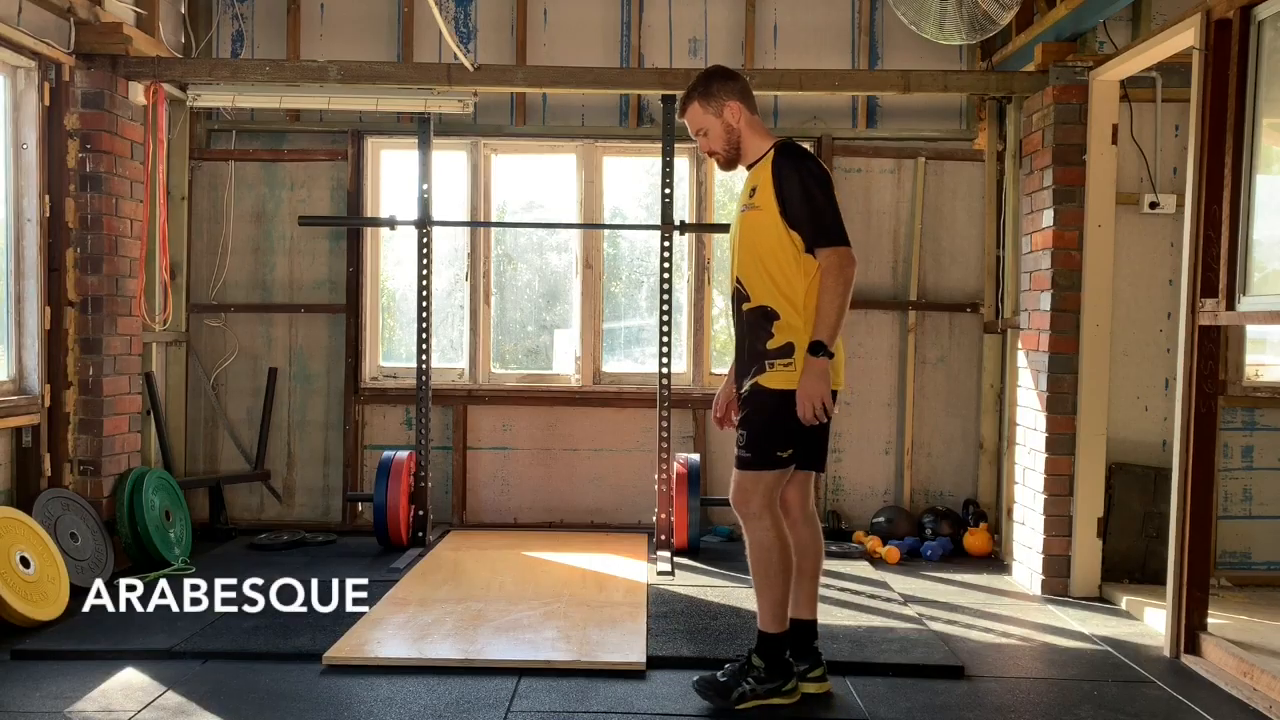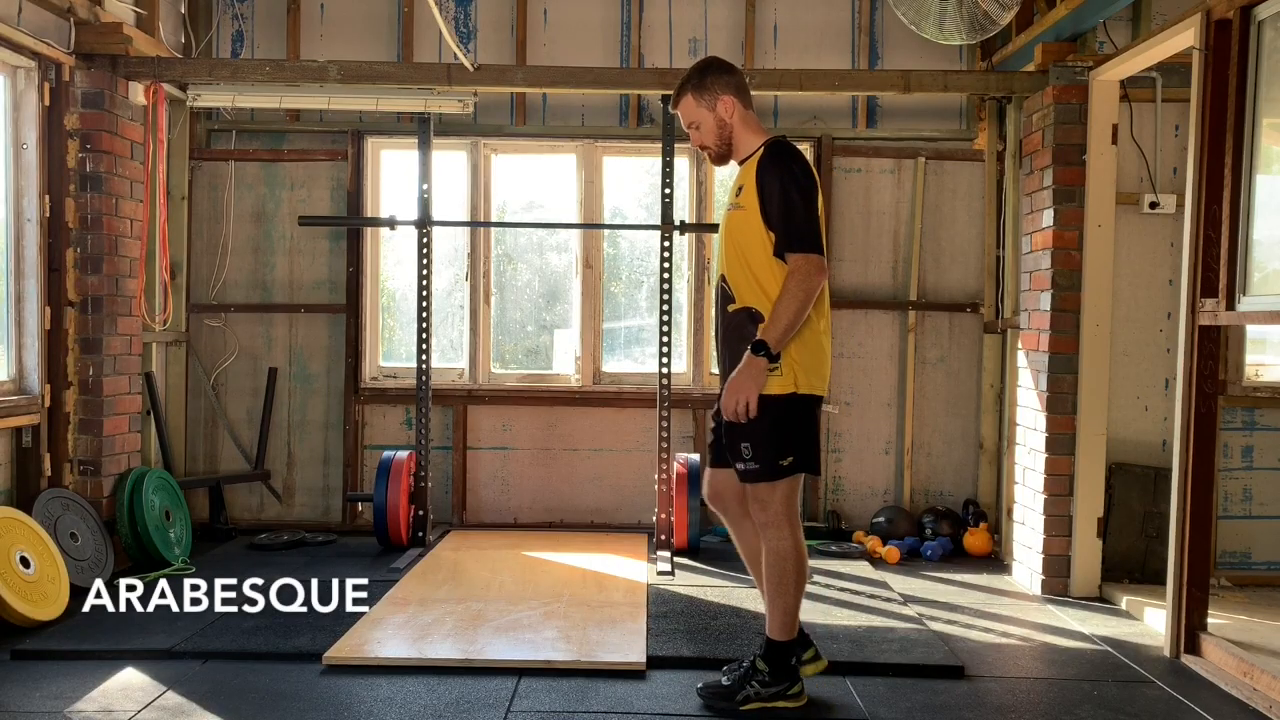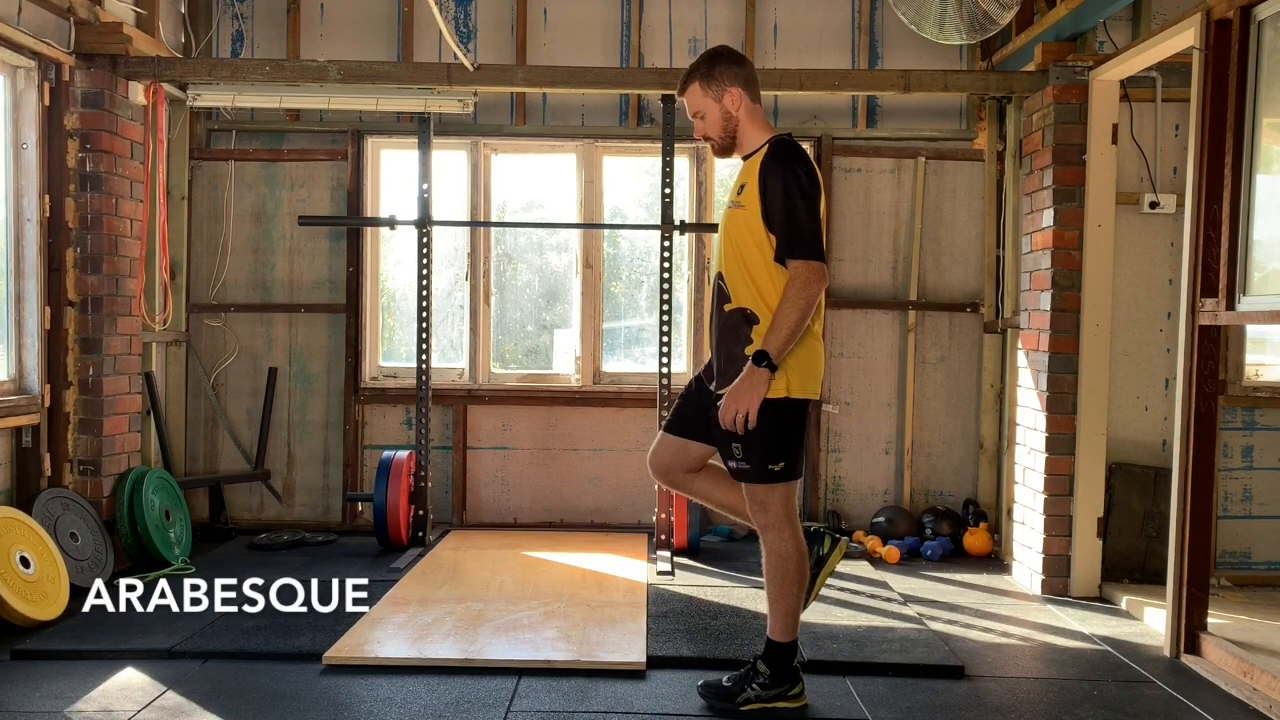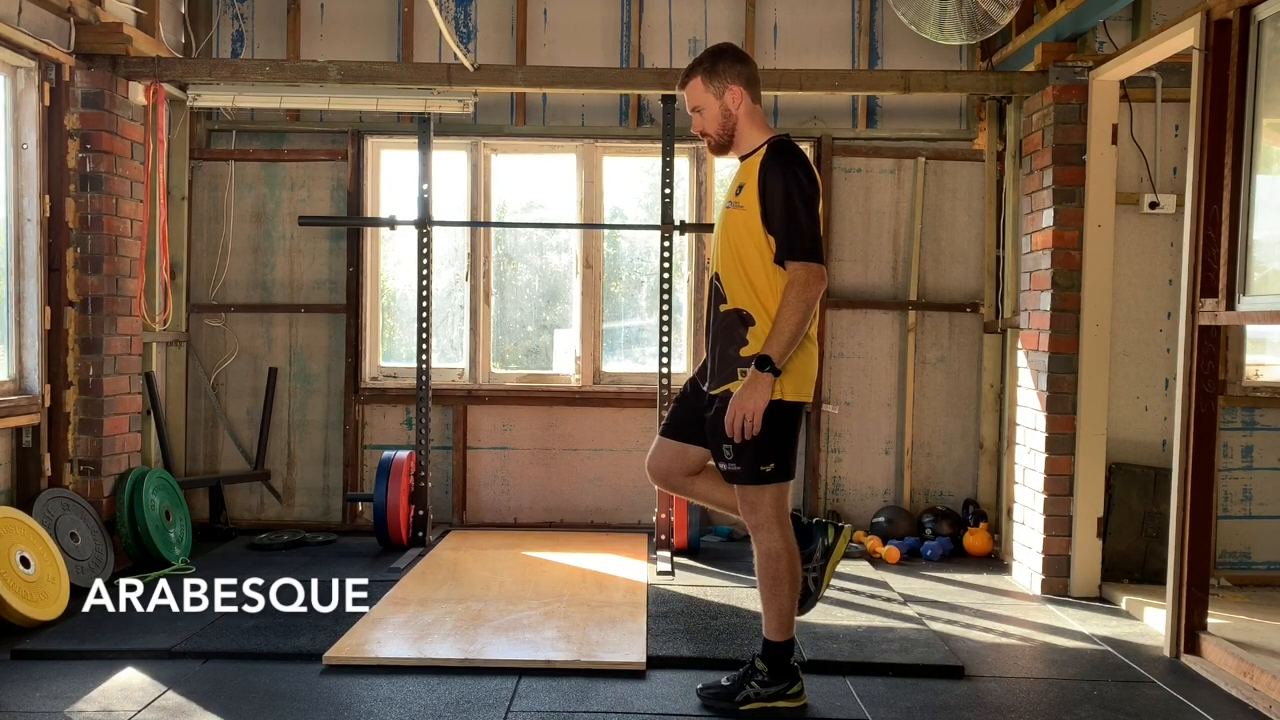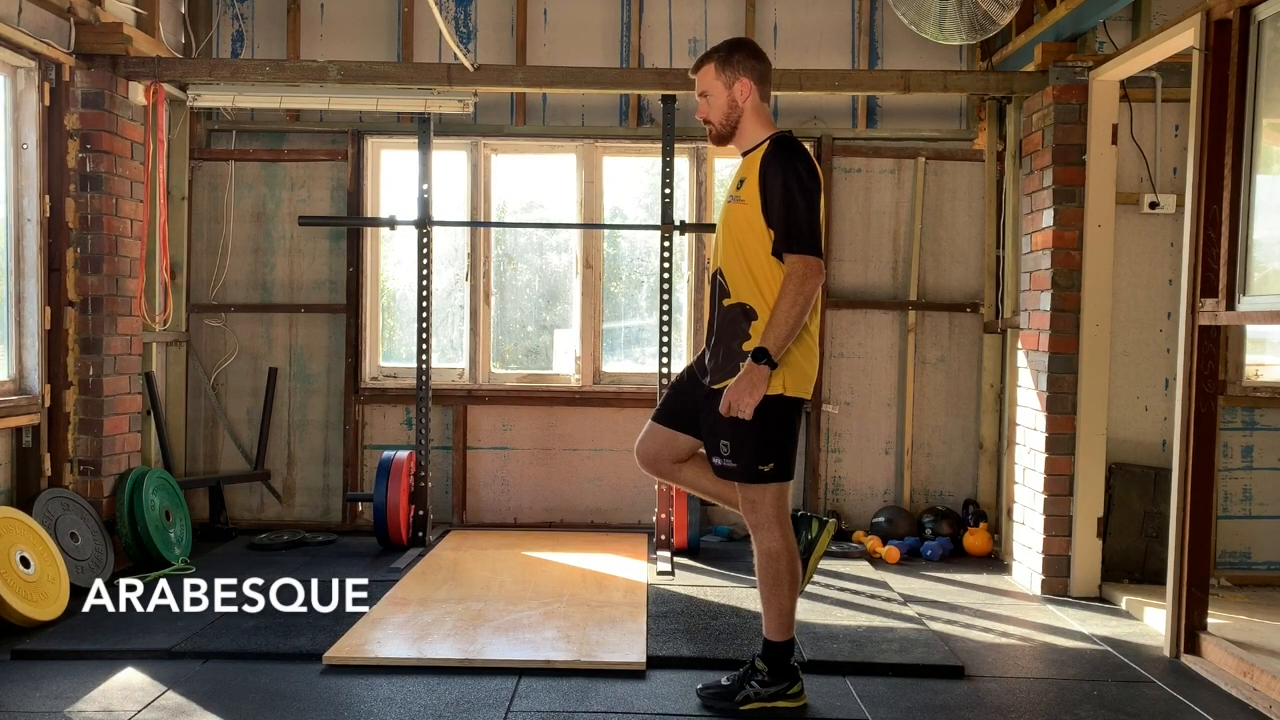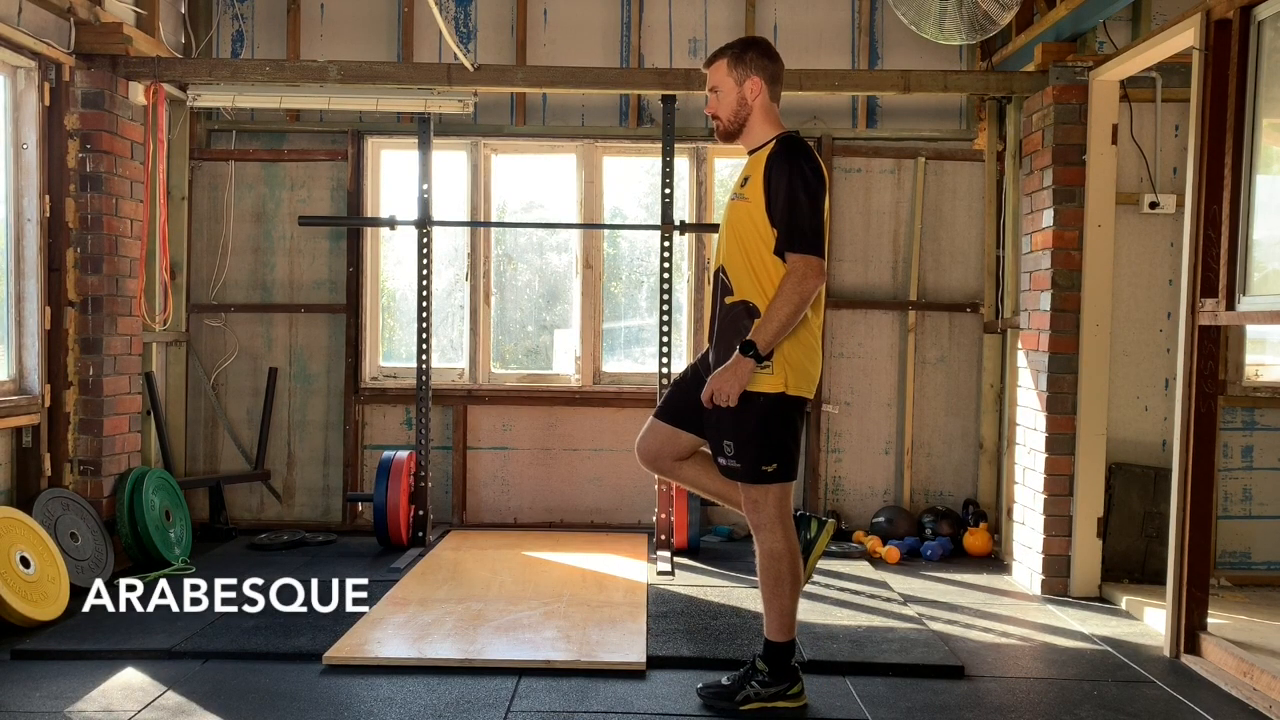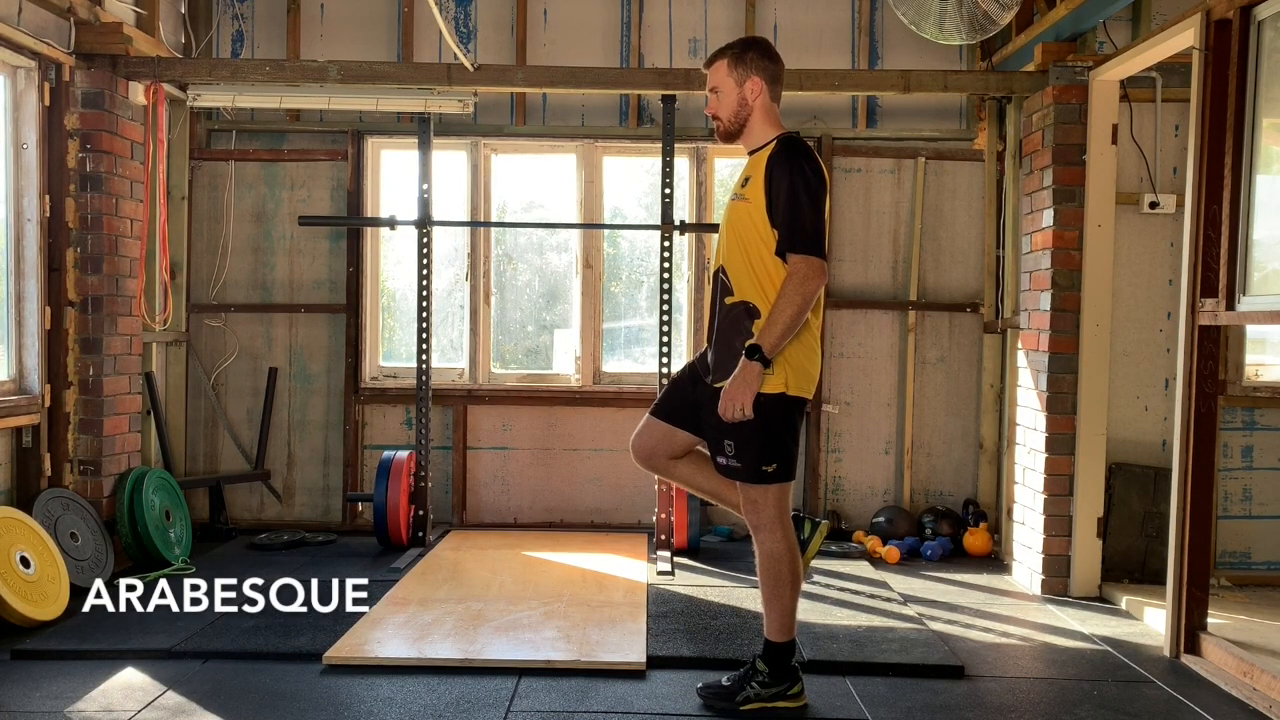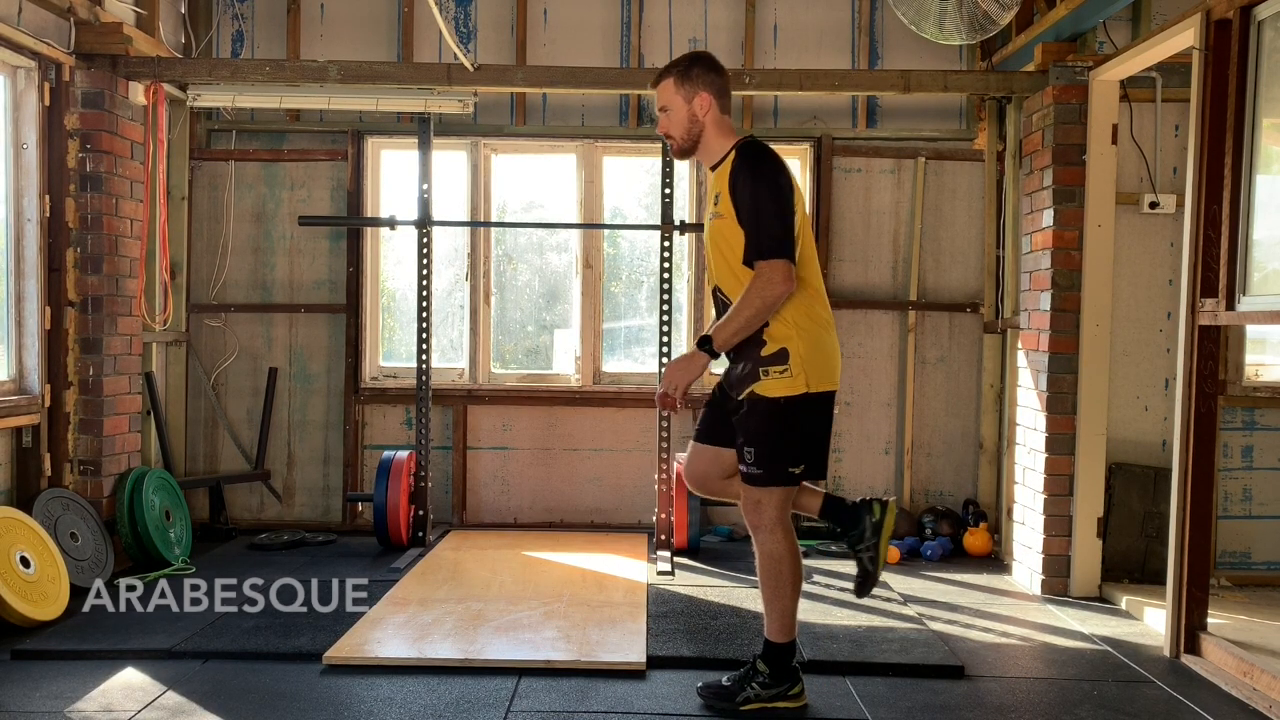
dt=0.5s
person 1, frame 1
left shoulder: (791, 166)
right shoulder: (757, 181)
left elbow: (838, 262)
left wrist: (817, 357)
right wrist: (734, 378)
left hip: (794, 374)
right hip: (769, 372)
left knee: (751, 501)
right knee: (790, 504)
left ankle: (772, 663)
right ankle: (801, 655)
person 1, frame 2
left shoulder: (779, 164)
right shoulder: (750, 174)
left elbow: (807, 270)
left wrist: (757, 358)
left hip: (778, 376)
right hip: (750, 373)
left knee: (771, 512)
right knee: (724, 493)
left ankle: (779, 670)
right ankle: (789, 642)
person 1, frame 3
left shoulder: (783, 163)
right shoulder: (753, 169)
left elbow: (809, 276)
left wrist: (761, 369)
left hip: (769, 376)
right hip: (734, 367)
left knee: (770, 512)
right knee: (668, 462)
left ankle: (779, 674)
right ankle: (805, 547)
person 1, frame 4
left shoulder: (781, 164)
right shoulder: (749, 170)
left elbow: (808, 277)
left wrist: (764, 373)
left hip: (763, 376)
right hip: (725, 368)
left knee: (761, 516)
right knee: (667, 468)
left ankle: (777, 673)
right ankle: (805, 539)
person 1, frame 5
left shoulder: (783, 160)
right shoulder: (750, 165)
left elbow: (806, 271)
left wrist: (762, 364)
left hip: (761, 370)
right hip: (723, 361)
left knee: (760, 513)
right knee: (656, 451)
left ankle: (778, 674)
right ankle: (793, 530)
person 1, frame 6
left shoulder: (789, 159)
right shoulder: (757, 164)
left elbow: (806, 272)
left wrist: (747, 358)
left hip: (765, 369)
right hip: (731, 359)
left knee: (763, 515)
right knee: (656, 448)
left ankle: (777, 674)
right ankle: (793, 530)
person 1, frame 7
left shoulder: (790, 161)
right shoulder: (758, 164)
left elbow: (808, 274)
left wrist: (755, 364)
left hip: (765, 370)
right hip: (729, 358)
left knee: (764, 515)
right knee: (651, 446)
left ankle: (778, 674)
right ankle: (788, 529)
person 1, frame 8
left shoulder: (753, 167)
right shoulder: (727, 173)
left elbow: (776, 280)
left wrist: (701, 352)
right wrist: (704, 357)
left hip: (787, 366)
right hip: (759, 364)
left knee: (763, 513)
right knee: (704, 474)
left ankle: (778, 675)
right ankle: (851, 517)
